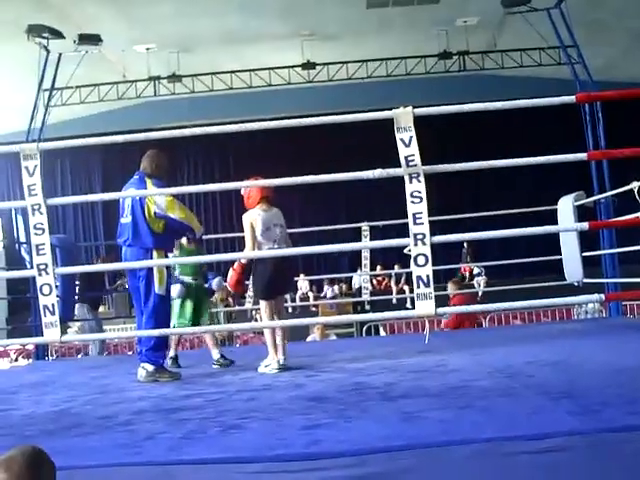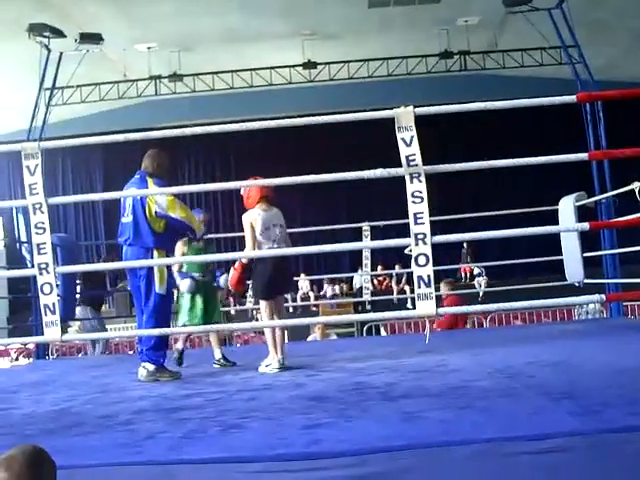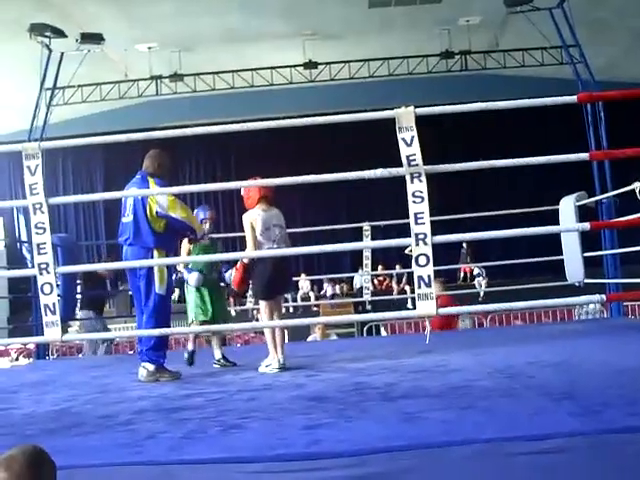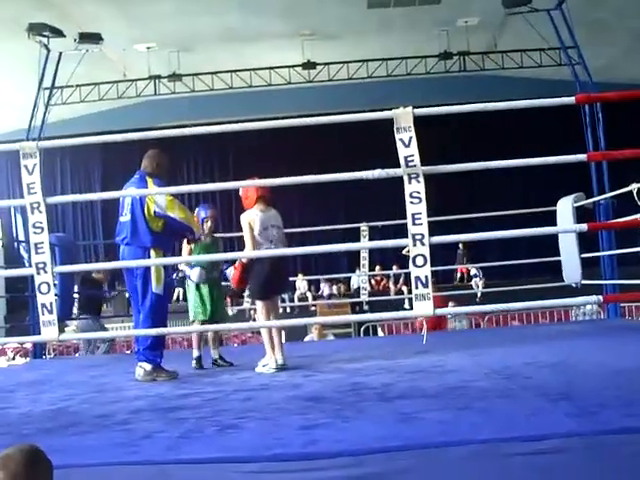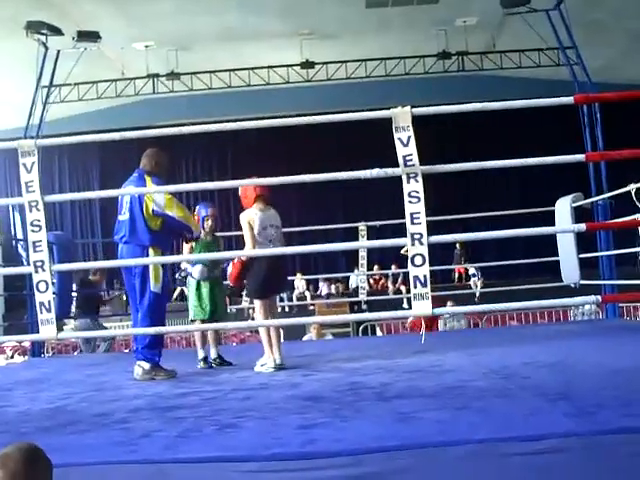
dt=0.1s
person 1, frame 1
left shoulder: (129, 187)
right shoulder: (152, 187)
right elbow: (177, 212)
left wrist: (177, 232)
right wrist: (196, 230)
left hip: (130, 252)
right hip: (149, 254)
left knee: (144, 311)
right knee: (156, 310)
left ankle: (146, 363)
right ankle: (152, 365)
person 1, frame 2
left shoulder: (130, 187)
right shoulder: (153, 186)
right elbow: (178, 212)
left wrist: (180, 233)
right wrist: (197, 230)
left hip: (131, 252)
right hip: (149, 253)
left knee: (144, 310)
right knee: (156, 310)
left ankle: (146, 362)
right ankle: (152, 365)
person 1, frame 3
left shoulder: (131, 187)
right shoulder: (153, 186)
right elbow: (178, 212)
left wrist: (180, 233)
right wrist: (197, 231)
left hip: (131, 252)
right hip: (150, 254)
left knee: (144, 310)
right knee: (156, 310)
left ankle: (146, 362)
right ankle: (152, 364)
person 1, frame 4
left shoulder: (129, 187)
right shoulder: (152, 186)
right elbow: (177, 212)
left wrist: (179, 233)
right wrist: (195, 231)
left hip: (128, 252)
right hip: (147, 253)
left knee: (141, 310)
right knee: (153, 309)
left ankle: (143, 362)
right ankle: (150, 364)
person 1, frame 5
left shoulder: (128, 185)
right shoulder: (150, 185)
right elbow: (175, 211)
left wrist: (178, 232)
right wrist: (194, 230)
left hip: (127, 250)
right hip: (146, 252)
left knee: (140, 309)
right knee: (151, 308)
left ankle: (141, 361)
right ankle: (148, 363)
person 2, frame 1
left shoulder: (249, 216)
right shoulder: (278, 212)
left elbow: (250, 248)
right elbow: (287, 243)
left wrist: (238, 267)
left hip: (264, 264)
right hip: (282, 262)
left knee: (266, 312)
right knee: (279, 310)
left ankle: (273, 359)
right ankle: (281, 356)
person 2, frame 2
left shoulder: (249, 216)
right shoulder: (277, 213)
left elbow: (251, 248)
right elbow: (288, 243)
left wrist: (239, 267)
left hip: (264, 263)
right hip: (281, 262)
left knee: (266, 313)
right knee: (278, 311)
left ankle: (274, 358)
right ankle: (280, 356)
person 2, frame 3
left shoulder: (249, 216)
right shoulder: (278, 213)
left elbow: (252, 248)
right elbow: (287, 243)
left wrist: (241, 267)
left hip: (263, 264)
right hip: (281, 262)
left knee: (266, 312)
right knee: (277, 311)
left ankle: (273, 359)
right ankle: (280, 356)
person 2, frame 4
left shoulder: (247, 216)
right shoulder: (275, 213)
left elbow: (250, 248)
right elbow: (284, 243)
left hip: (260, 264)
right hip: (278, 263)
left knee: (263, 313)
right knee: (273, 311)
left ankle: (271, 359)
right ankle: (279, 356)
person 2, frame 5
left shoulder: (247, 215)
right shoulder: (274, 213)
left elbow: (251, 247)
right elbow: (281, 242)
left hip: (259, 264)
right hip: (276, 262)
left knee: (261, 312)
right knee: (271, 310)
left ankle: (269, 358)
right ankle: (276, 356)
person 3, frame 1
left shoulder: (199, 248)
right shoulder: (176, 247)
left wrist: (211, 280)
right wrist: (173, 282)
left hip: (199, 288)
right hip: (182, 288)
left knee: (205, 322)
right knee: (180, 324)
left ankle: (217, 357)
right ankle: (172, 355)
person 3, frame 2
left shoulder: (209, 245)
right shoulder: (183, 244)
right elbow: (176, 267)
right wrist: (180, 278)
left hip: (207, 286)
right hip: (191, 287)
left knee: (213, 321)
right knee: (192, 321)
left ankle: (218, 356)
right ankle: (180, 347)
person 3, frame 3
left shoulder: (215, 243)
right shoulder: (189, 242)
right elbow: (181, 265)
right wrist: (187, 272)
left hip: (213, 283)
right hip: (196, 285)
left knee: (216, 320)
right knee: (200, 319)
left ankle: (219, 356)
right ankle: (191, 348)
person 3, frame 4
left shoulder: (217, 242)
right shoulder: (190, 241)
right elbow: (182, 264)
right wrist: (189, 270)
left hip: (214, 283)
right hip: (197, 284)
left knee: (214, 320)
right knee: (200, 319)
left ankle: (216, 356)
right ankle: (196, 355)
person 3, frame 5
left shoulder: (218, 240)
right shoulder: (191, 240)
left elbow: (220, 262)
right elbow: (184, 263)
right wrist: (191, 268)
left hip: (215, 281)
right hip: (198, 282)
left knee: (214, 319)
right knee: (200, 318)
left ankle: (214, 356)
right ankle: (202, 357)
